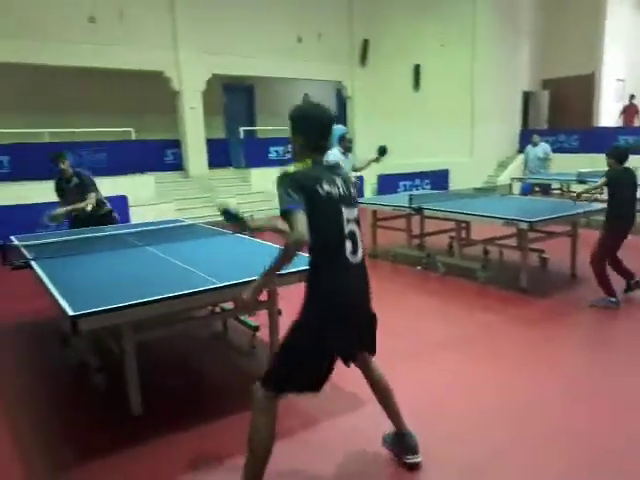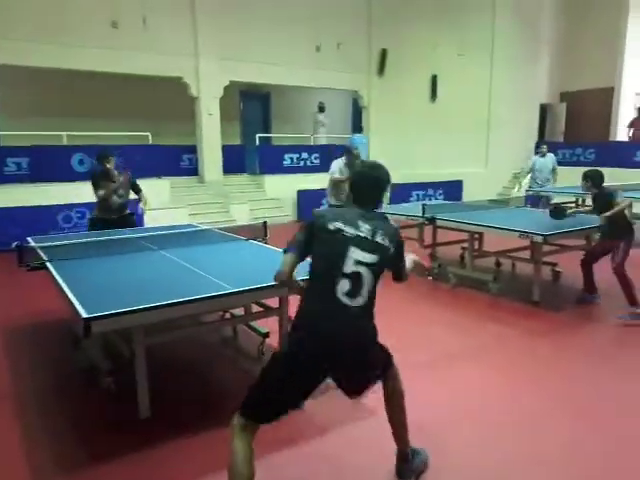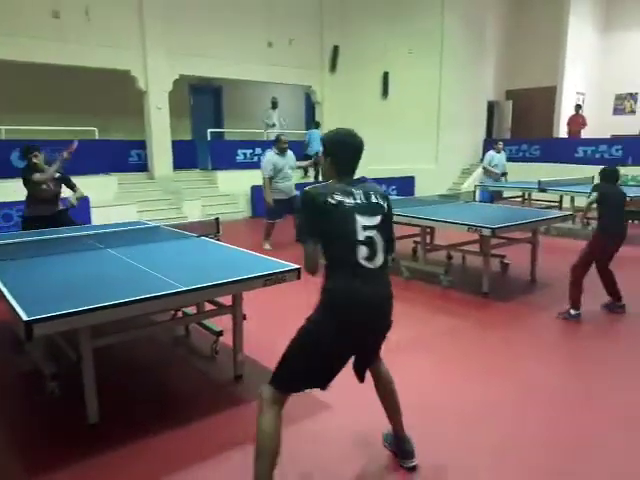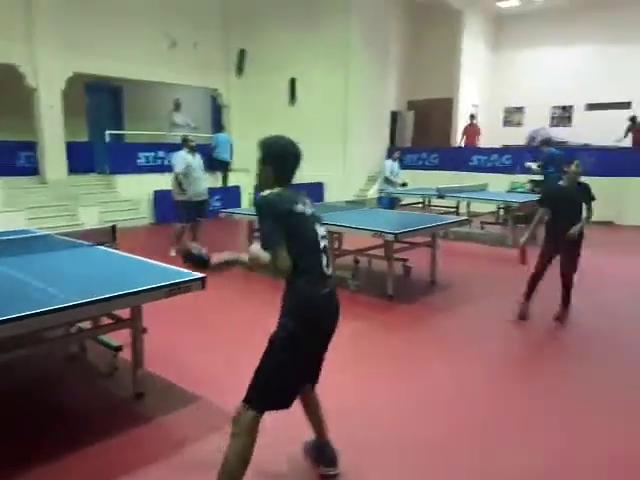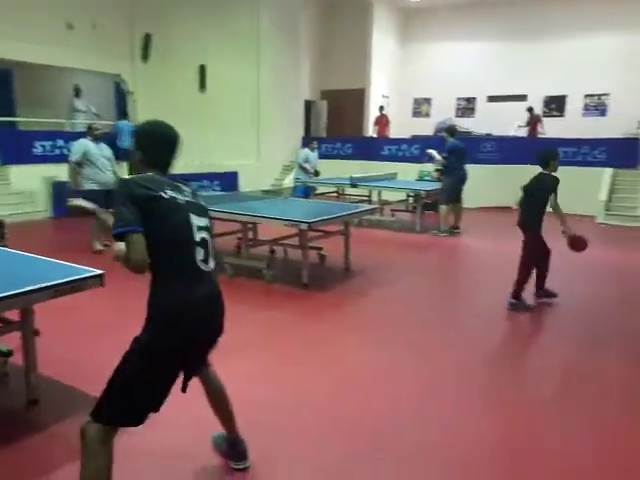
dt=0.7s
person 1, frame 1
left shoulder: (295, 178)
right shoulder: (342, 178)
left elbow: (301, 238)
left wrist: (259, 285)
right wrist: (286, 228)
left hip: (328, 299)
right hip: (357, 294)
left knee: (265, 395)
right knee: (364, 360)
right ankle: (404, 440)
person 1, frame 2
left shoulder: (322, 217)
right shoulder: (389, 233)
left elbow: (283, 275)
right elbow: (401, 274)
right wrist: (411, 262)
left hip: (308, 339)
right hip: (359, 338)
left knee: (242, 427)
right knee: (389, 372)
person 1, frame 3
left shoulder: (313, 196)
right shoulder: (379, 195)
left elbow: (312, 262)
left hip: (338, 306)
right hip: (379, 304)
left knee: (271, 399)
right knee: (373, 361)
right ankle: (402, 443)
person 1, frame 4
left shoulder: (269, 201)
right shoulder: (304, 204)
left elbow: (283, 265)
left wrist: (257, 255)
left hip: (303, 311)
right hip: (327, 306)
left knee: (247, 415)
right knee: (300, 373)
right ankle: (323, 449)
person 1, frame 5
left shoulder: (131, 188)
right shoulder: (186, 193)
left elbow: (139, 261)
left wrist: (119, 251)
left hip: (172, 316)
right hip: (210, 309)
left knee: (95, 432)
right knee: (199, 364)
right ankle: (234, 444)
person 2, frame 1
left shoulder: (614, 173)
left elbow: (600, 184)
left wrist: (583, 191)
left hip: (615, 221)
right hip: (624, 220)
left knee: (596, 259)
right knee: (608, 254)
left ankle: (612, 298)
person 2, frame 2
left shoulder: (605, 193)
right shoulder: (597, 196)
left elbow: (626, 203)
left wrist: (607, 214)
right wrist: (575, 211)
left hip: (622, 236)
right hip: (608, 236)
left knee: (618, 268)
right knee: (587, 260)
right ankle: (591, 293)
person 2, frame 3
left shoulder: (600, 187)
right shoulder: (621, 193)
left elbow: (591, 201)
right elbow: (618, 213)
left wrist: (584, 216)
left hip: (605, 232)
right hip: (619, 234)
left knee: (578, 269)
right knee: (602, 267)
left ankle: (574, 310)
right ankle: (617, 302)
person 2, frame 4
left shoulder: (583, 188)
right shoulder: (552, 190)
left elbow: (589, 211)
right elbow: (541, 214)
left wrist: (580, 225)
right wrist: (528, 235)
left hip: (572, 239)
right hip: (552, 237)
left knee: (567, 276)
right knee: (538, 271)
left ankle: (564, 308)
right ankle: (526, 302)
person 2, frame 5
left shoulder: (536, 179)
right shoulder: (552, 179)
left elbow: (520, 201)
right elbow: (553, 204)
left wrist: (521, 218)
right wrist: (565, 226)
left hip: (526, 221)
right hip: (531, 224)
left knee: (544, 253)
right knee: (528, 260)
left ankle: (541, 290)
right ankle: (514, 298)
